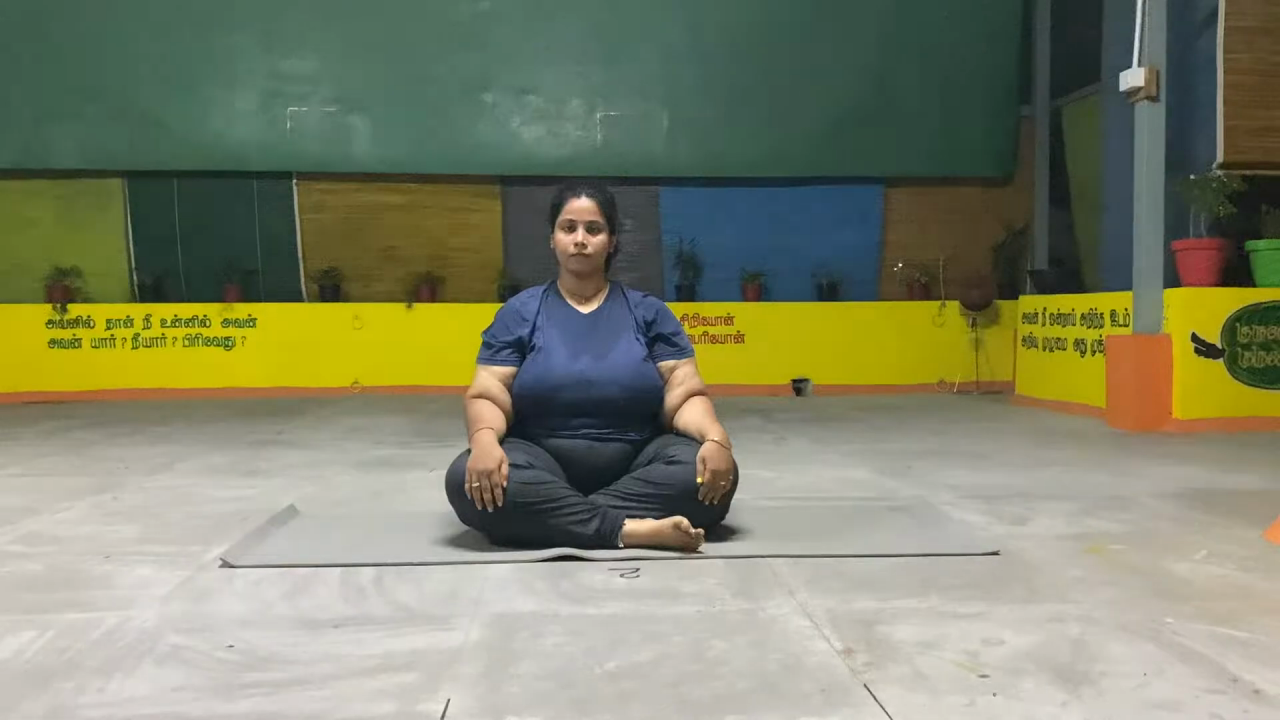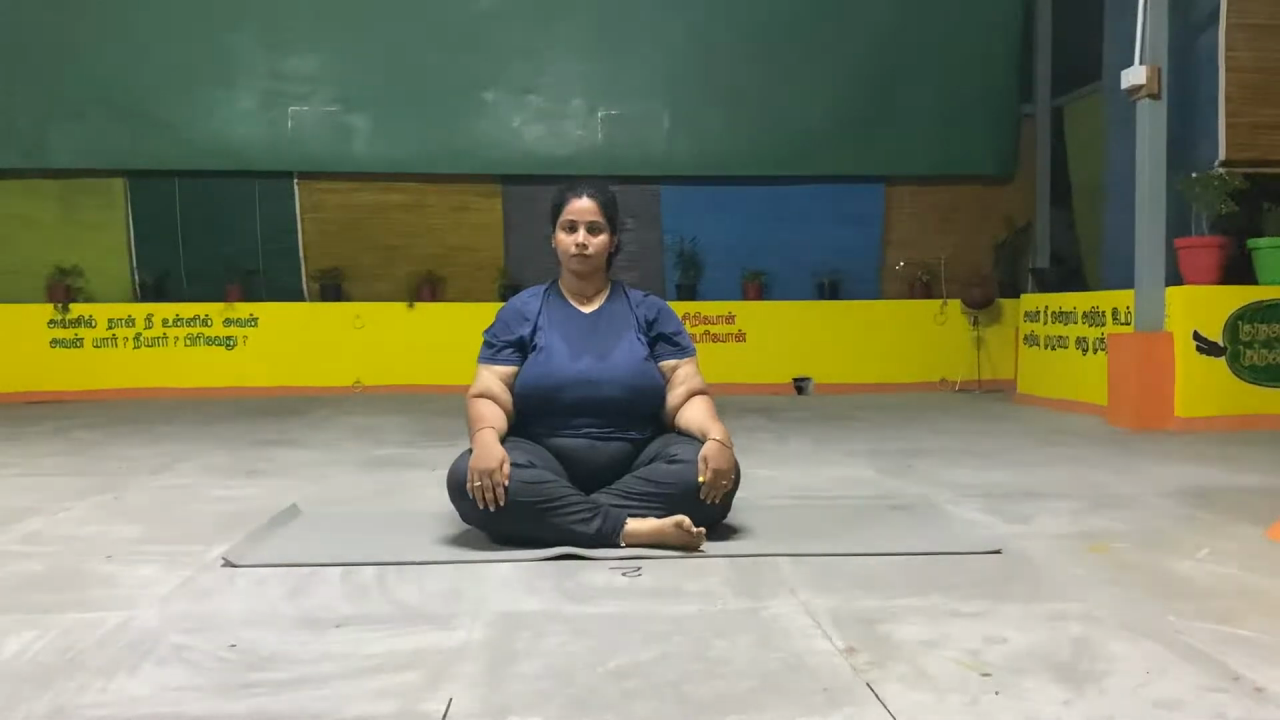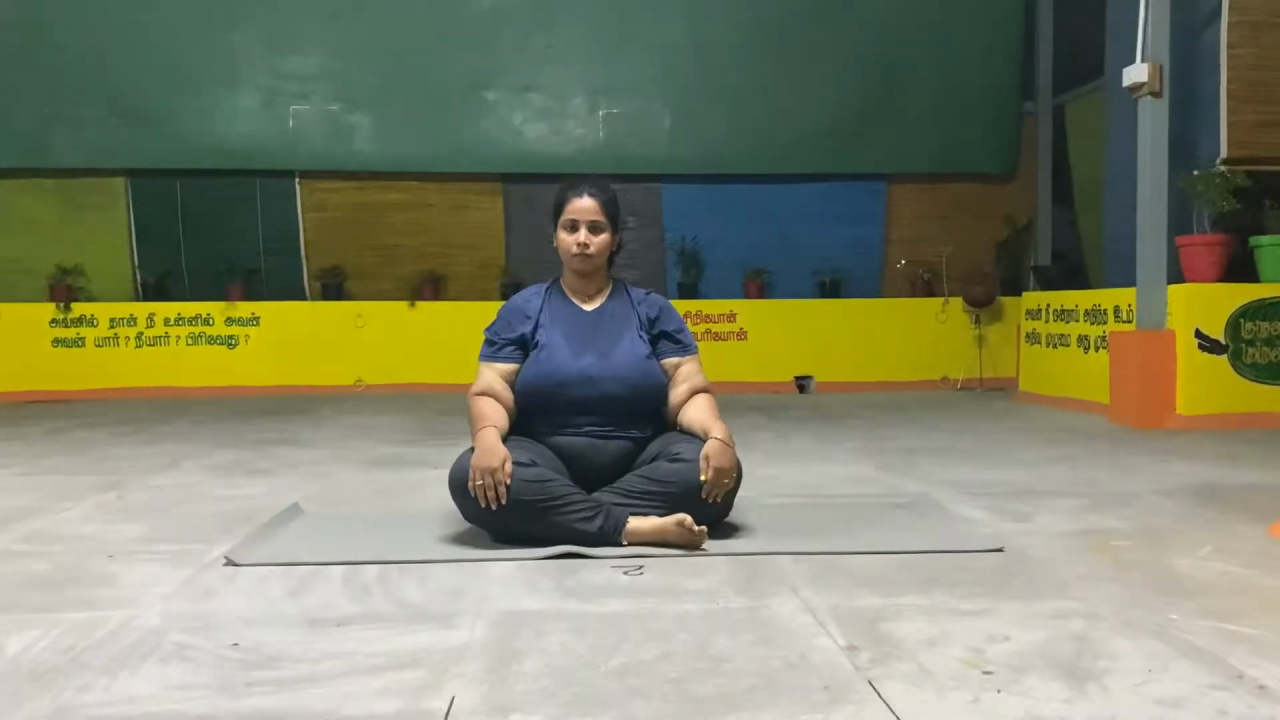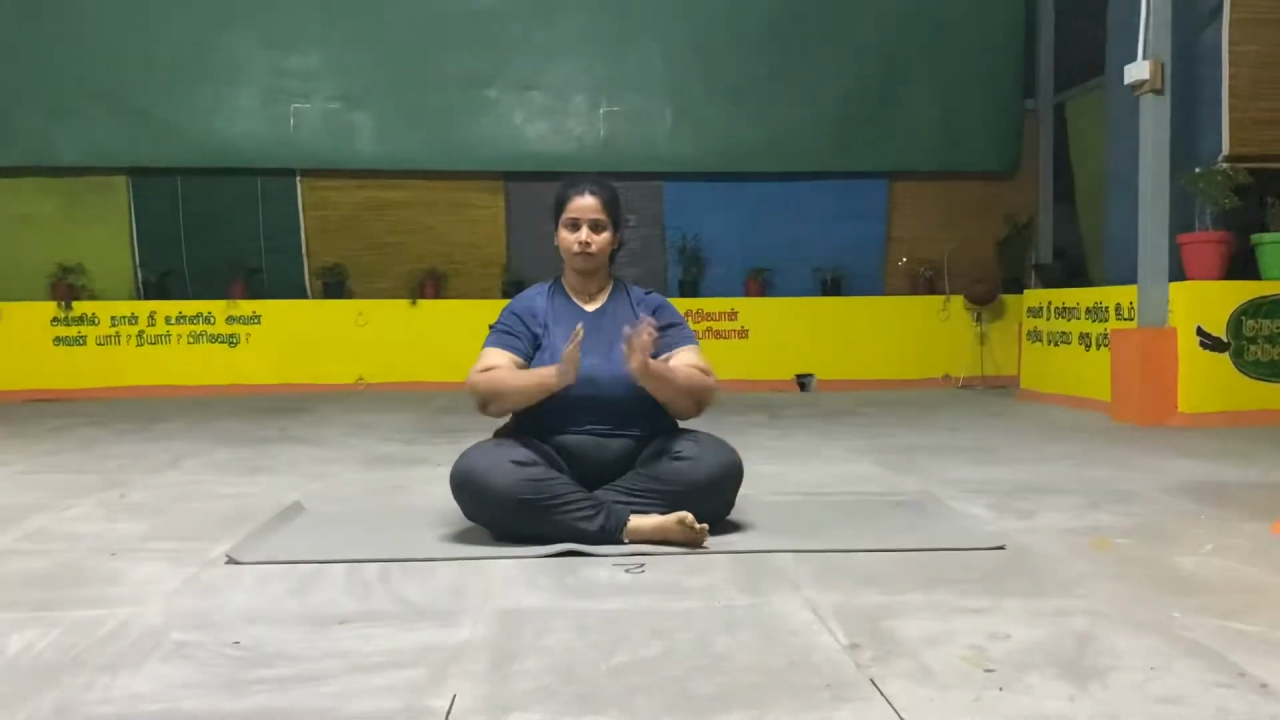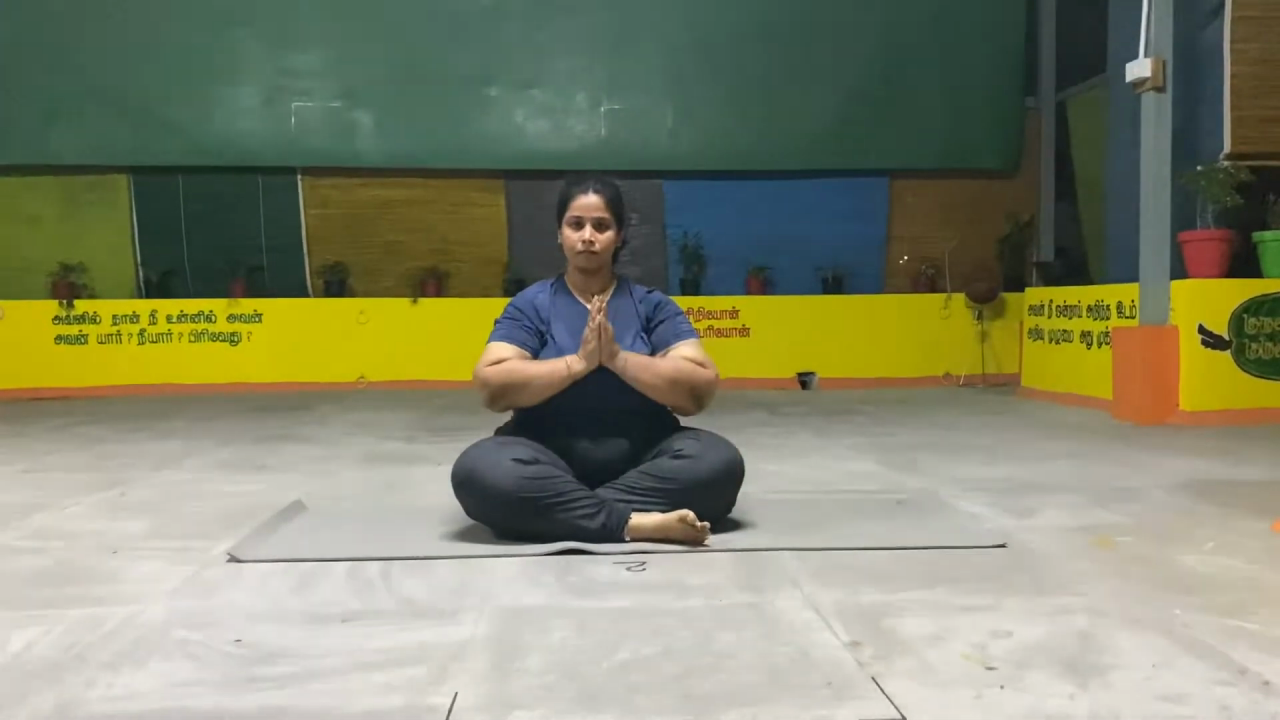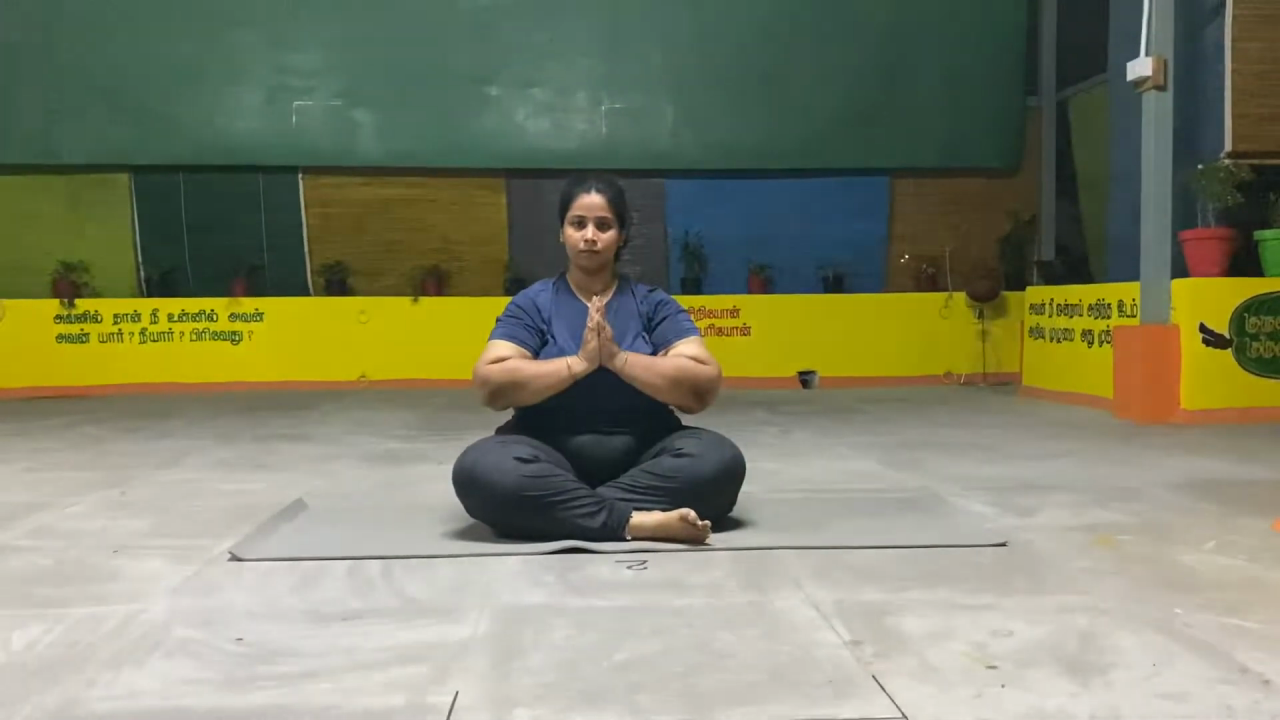
dt=0.4s
person 1, frame 1
left shoulder: (649, 312)
right shoulder: (520, 312)
left elbow: (684, 397)
right elbow: (487, 396)
left wrist: (716, 438)
right wrist: (485, 439)
left hip: (636, 464)
right hip: (543, 462)
left knee: (710, 473)
right knee: (470, 478)
left ankle: (554, 516)
right ankle: (631, 530)
person 1, frame 2
left shoulder: (651, 312)
right shoulder: (520, 312)
left elbow: (686, 397)
right elbow: (488, 396)
left wrist: (717, 437)
right wrist: (486, 439)
left hip: (638, 463)
right hip: (544, 462)
left knee: (704, 472)
right knee: (473, 477)
left ankle: (559, 516)
right ankle: (633, 529)
person 1, frame 3
left shoulder: (653, 310)
right shoulder: (522, 310)
left elbow: (688, 394)
right elbow: (488, 394)
left wrist: (718, 436)
right wrist: (488, 437)
left hip: (639, 461)
right hip: (545, 460)
left knee: (710, 471)
right knee: (472, 476)
left ankle: (558, 514)
right ankle: (636, 527)
person 1, frame 4
left shoulder: (652, 308)
right shoulder: (527, 308)
left elbow: (699, 395)
right elbow: (484, 391)
left wrist: (649, 372)
right wrist: (555, 375)
left hip: (642, 461)
right hip: (547, 462)
left knee: (717, 464)
right knee: (477, 473)
left ankle: (558, 512)
right ankle: (636, 526)
person 1, frame 5
left shoulder: (653, 305)
right shoulder: (530, 304)
left elbow: (700, 389)
right elbow: (491, 387)
left wrist: (618, 358)
right wrist: (578, 362)
left hip: (643, 458)
right hip: (548, 459)
left knee: (718, 461)
right knee: (478, 470)
left ankle: (559, 510)
right ankle: (639, 523)
person 1, frame 6
left shoulder: (654, 304)
right shoulder: (532, 303)
left elbow: (703, 387)
right elbow: (490, 385)
left wrist: (618, 358)
right wrist: (579, 363)
left hip: (643, 457)
right hip: (551, 458)
left knee: (719, 459)
right knee: (480, 468)
left ankle: (562, 508)
right ankle: (637, 522)
